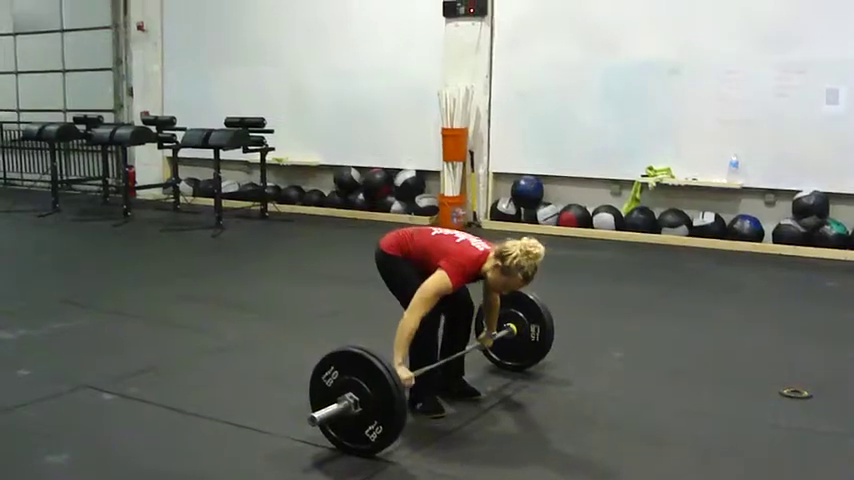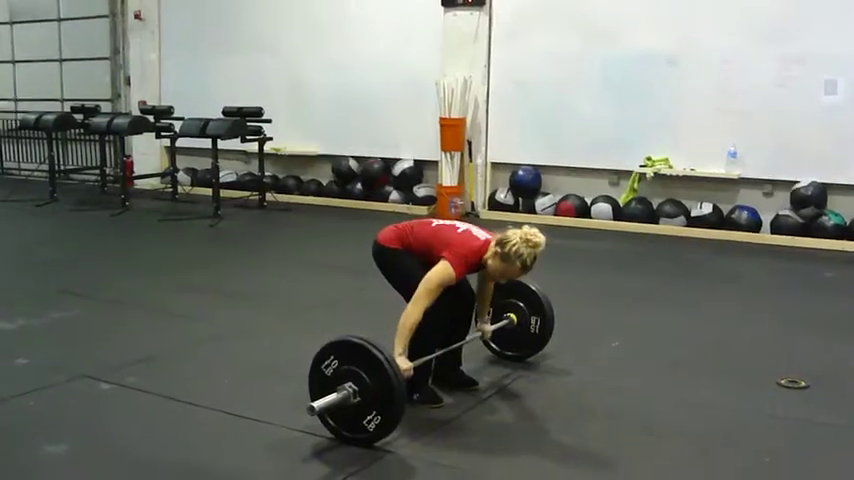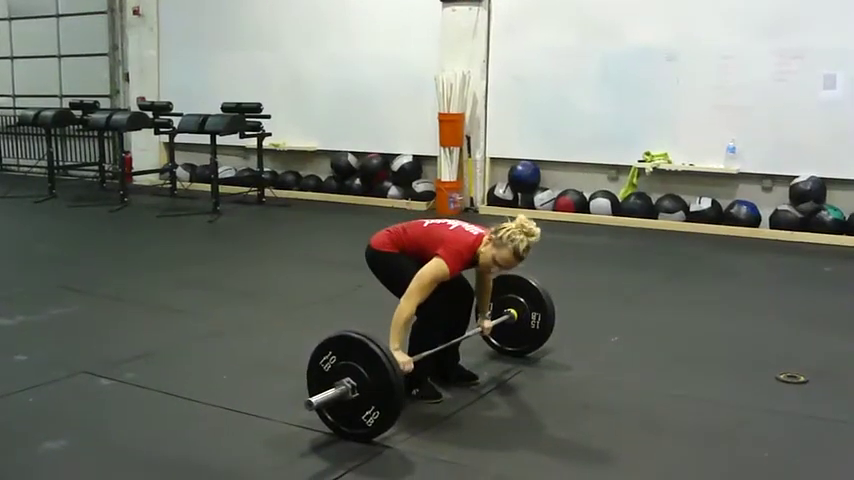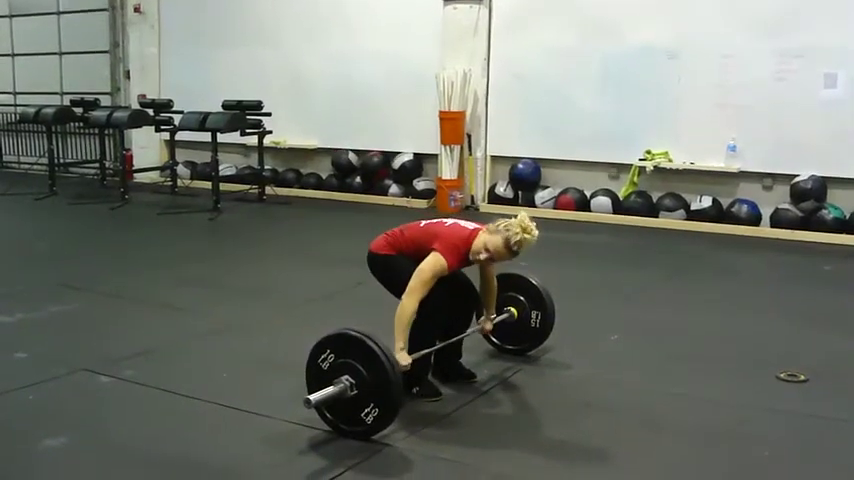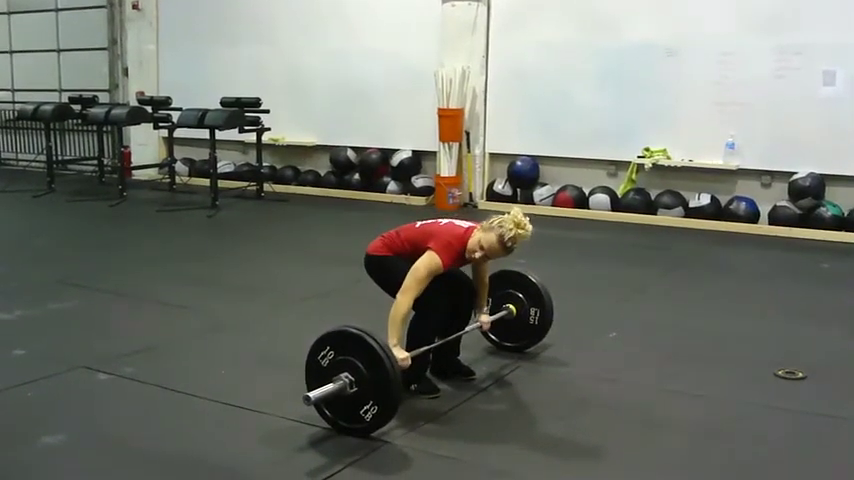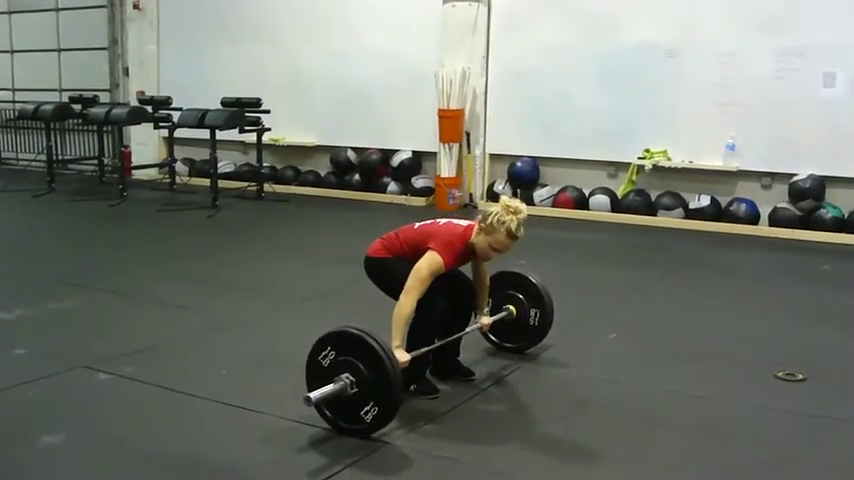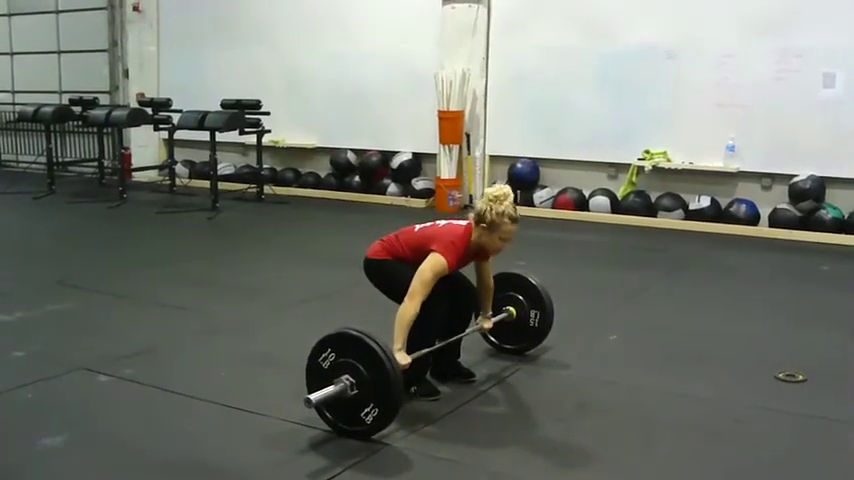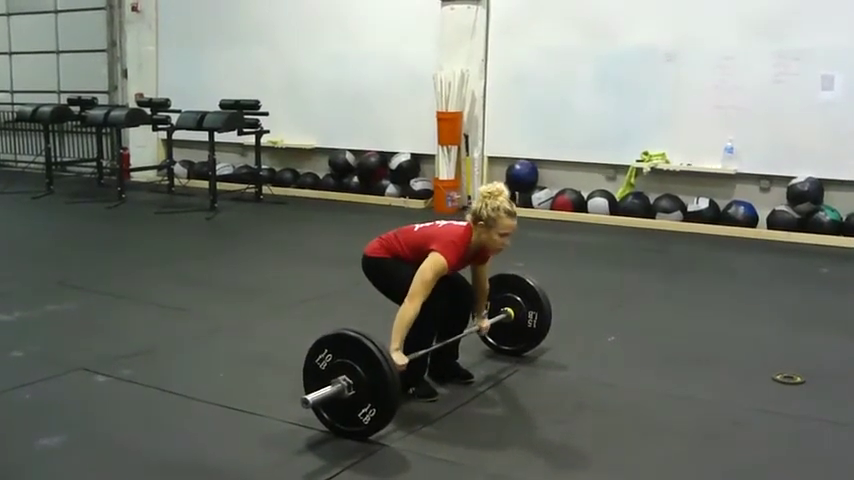
dt=0.3s
person 1, frame 1
left shoulder: (495, 259)
right shoulder: (461, 266)
left elbow: (491, 298)
right elbow: (412, 315)
left wrist: (489, 333)
right wrist: (399, 366)
left hip: (420, 254)
right hip: (394, 254)
left knee: (463, 309)
right knee: (429, 315)
left ankle: (450, 381)
right ankle: (420, 395)
person 1, frame 2
left shoulder: (493, 249)
right shoulder: (463, 255)
left elbow: (486, 284)
right elbow: (416, 306)
left wrist: (483, 320)
right wrist: (399, 356)
left hip: (420, 247)
right hip: (391, 247)
left knee: (464, 299)
right knee: (433, 306)
left ankle: (447, 371)
right ankle: (416, 385)
person 1, frame 3
left shoulder: (486, 244)
right shoulder: (458, 251)
left elbow: (484, 282)
right elbow: (408, 301)
left wrist: (484, 316)
right wrist: (395, 351)
left hip: (414, 252)
right hip: (385, 251)
left knee: (463, 296)
right knee: (435, 305)
left ankle: (445, 367)
right ankle: (414, 380)
person 1, frame 4
left shoulder: (485, 240)
right shoulder: (453, 246)
left elbow: (489, 282)
right elbow: (411, 298)
left wrist: (489, 317)
right wrist: (399, 350)
left hip: (415, 254)
right hip: (385, 254)
left knee: (467, 296)
right knee: (435, 304)
left ankle: (447, 364)
right ankle: (413, 377)
person 1, frame 5
left shoulder: (483, 241)
right shoulder: (449, 245)
left elbow: (481, 280)
right elbow: (405, 296)
left wrist: (482, 311)
right wrist: (394, 347)
left hip: (413, 256)
right hip: (382, 256)
left knee: (465, 294)
right knee: (434, 302)
left ankle: (445, 362)
right ankle: (412, 375)
person 1, frame 6
left shoulder: (479, 238)
right shoulder: (450, 244)
left elbow: (481, 281)
right elbow: (408, 297)
left wrist: (482, 312)
right wrist: (397, 348)
left hip: (413, 258)
right hip: (382, 259)
left knee: (465, 295)
right knee: (435, 303)
left ankle: (445, 362)
right ankle: (411, 375)
person 1, frame 7
left shoulder: (480, 240)
right shoulder: (451, 245)
left elbow: (485, 283)
right elbow: (412, 300)
left wrist: (486, 315)
right wrist: (398, 351)
left hip: (413, 260)
right hip: (382, 260)
left knee: (466, 296)
right knee: (435, 304)
left ankle: (445, 364)
right ankle: (412, 377)
person 1, frame 8
left shoulder: (480, 242)
right shoulder: (451, 245)
left elbow: (481, 284)
right elbow: (412, 301)
left wrist: (481, 316)
right wrist: (395, 351)
left hip: (411, 258)
right hip: (380, 258)
left knee: (463, 296)
right knee: (432, 304)
left ankle: (443, 364)
right ankle: (409, 377)
